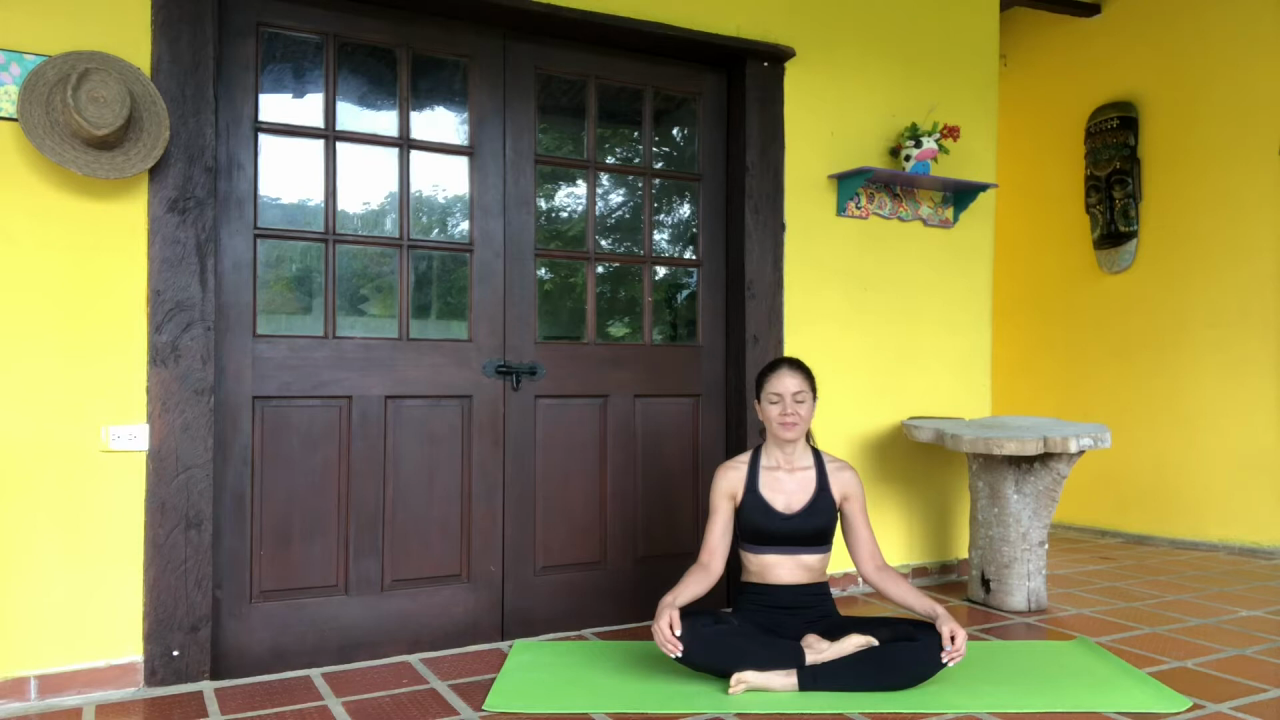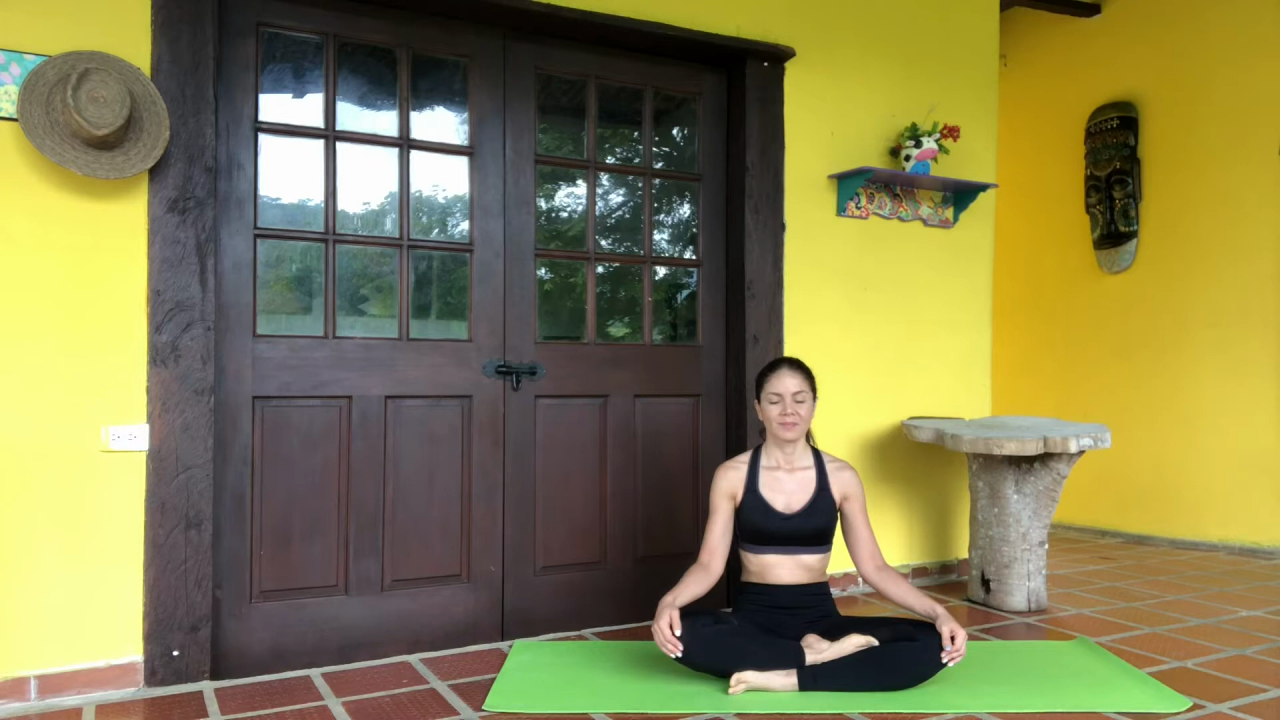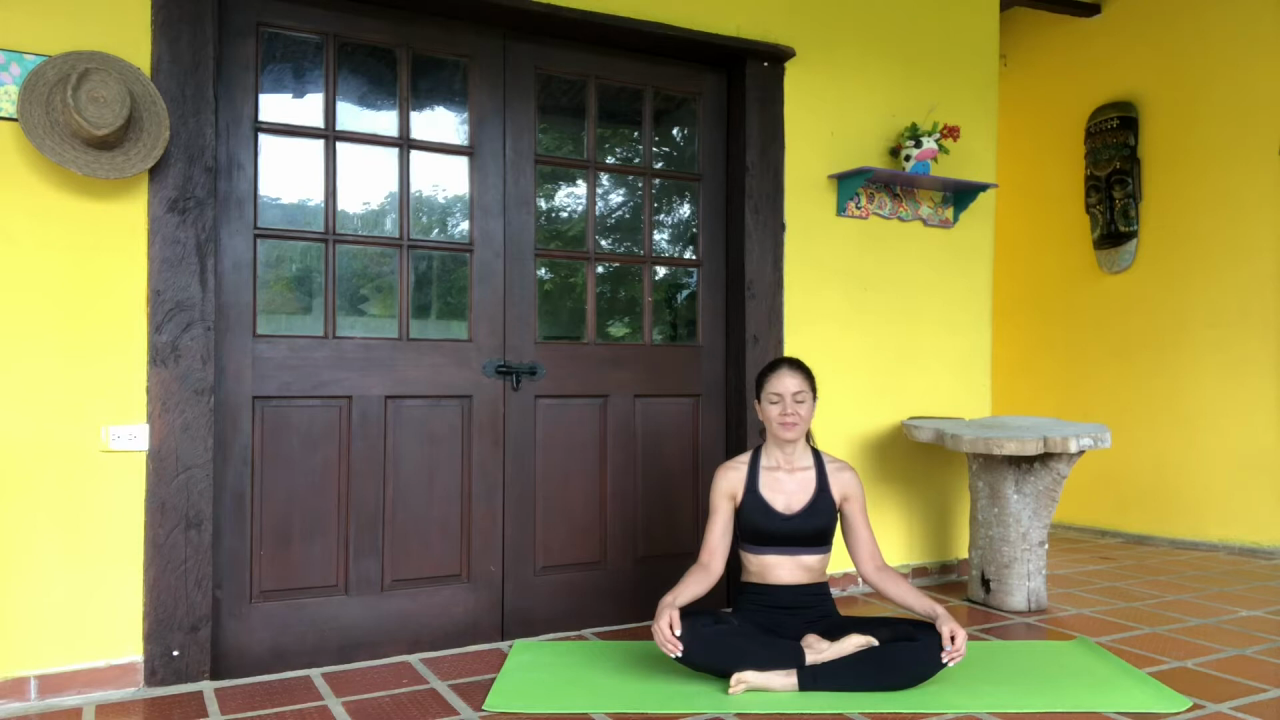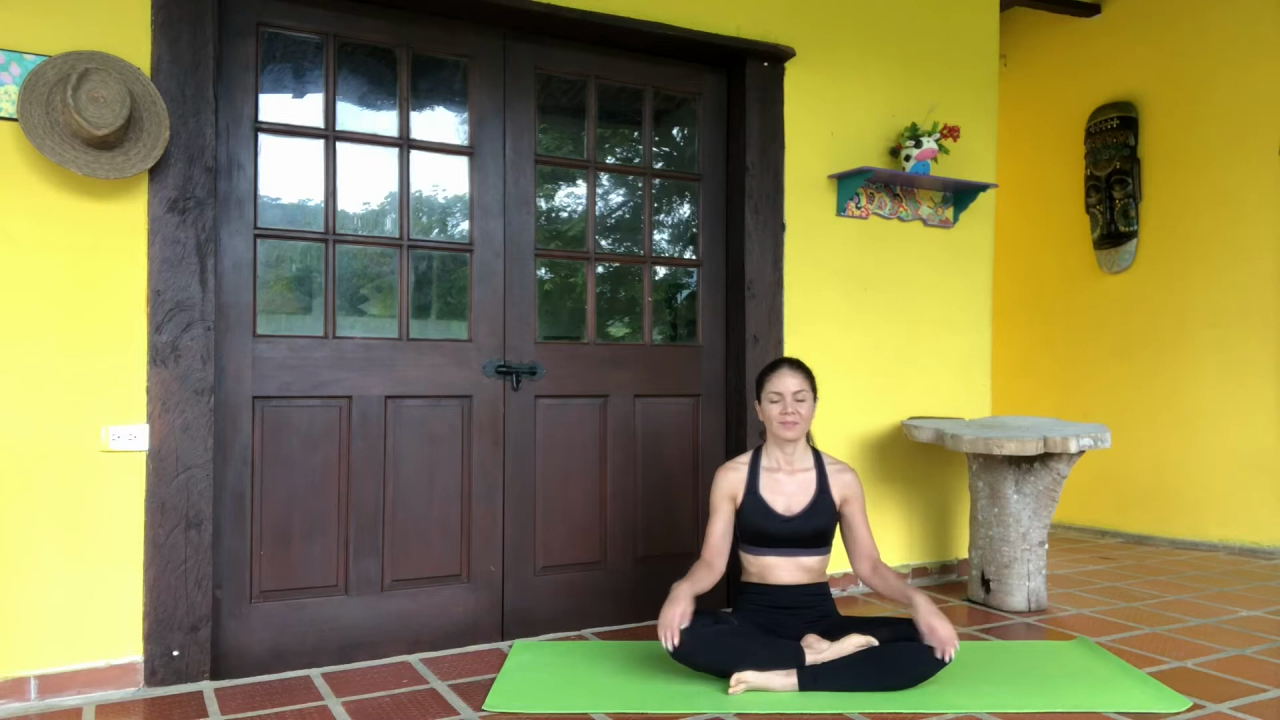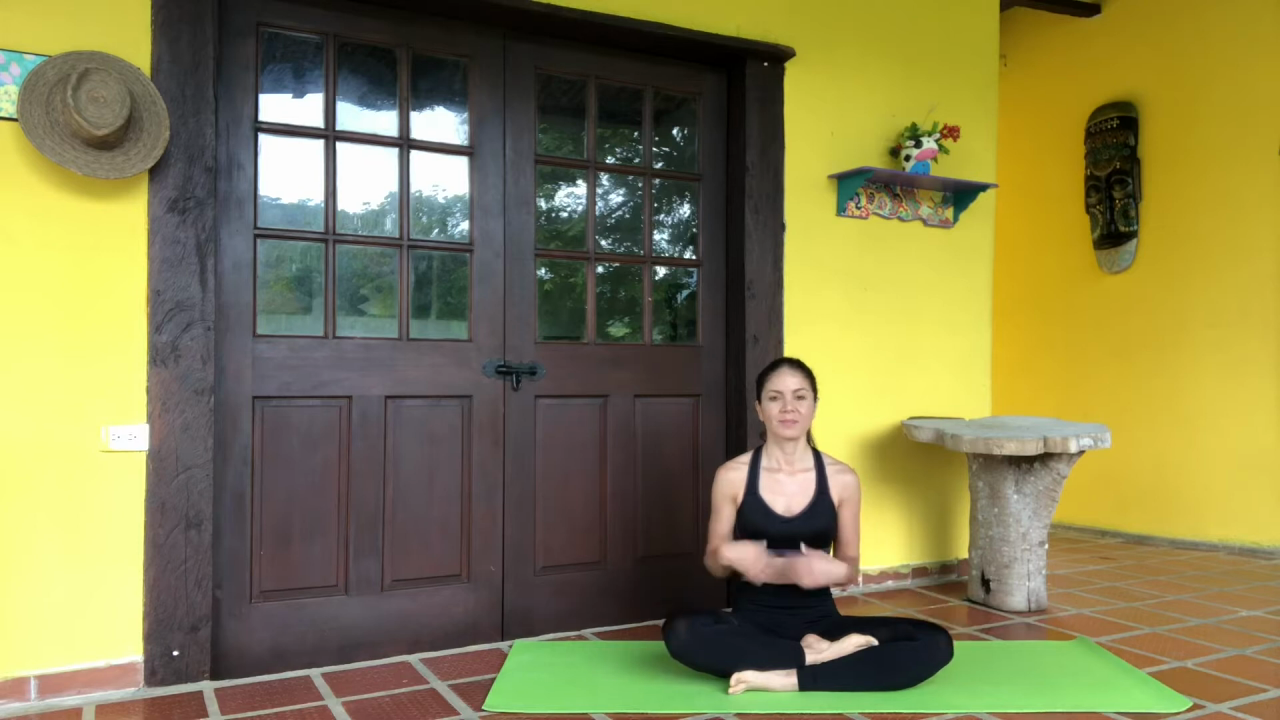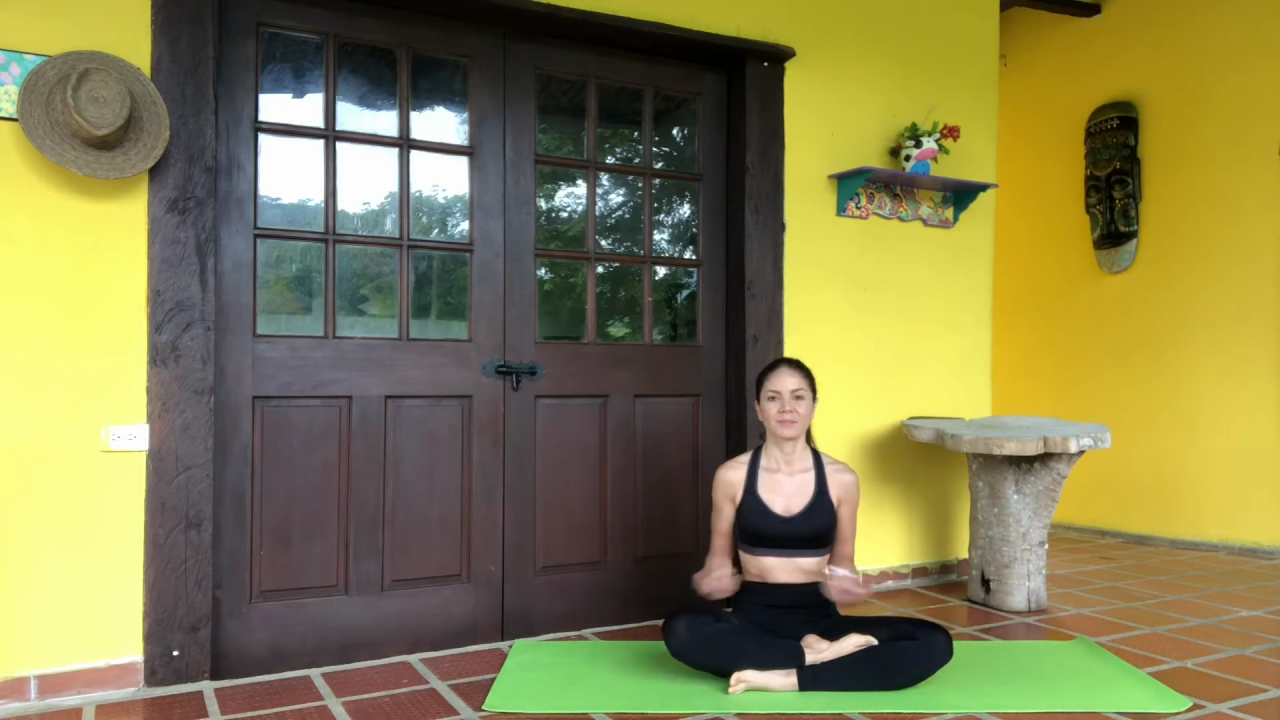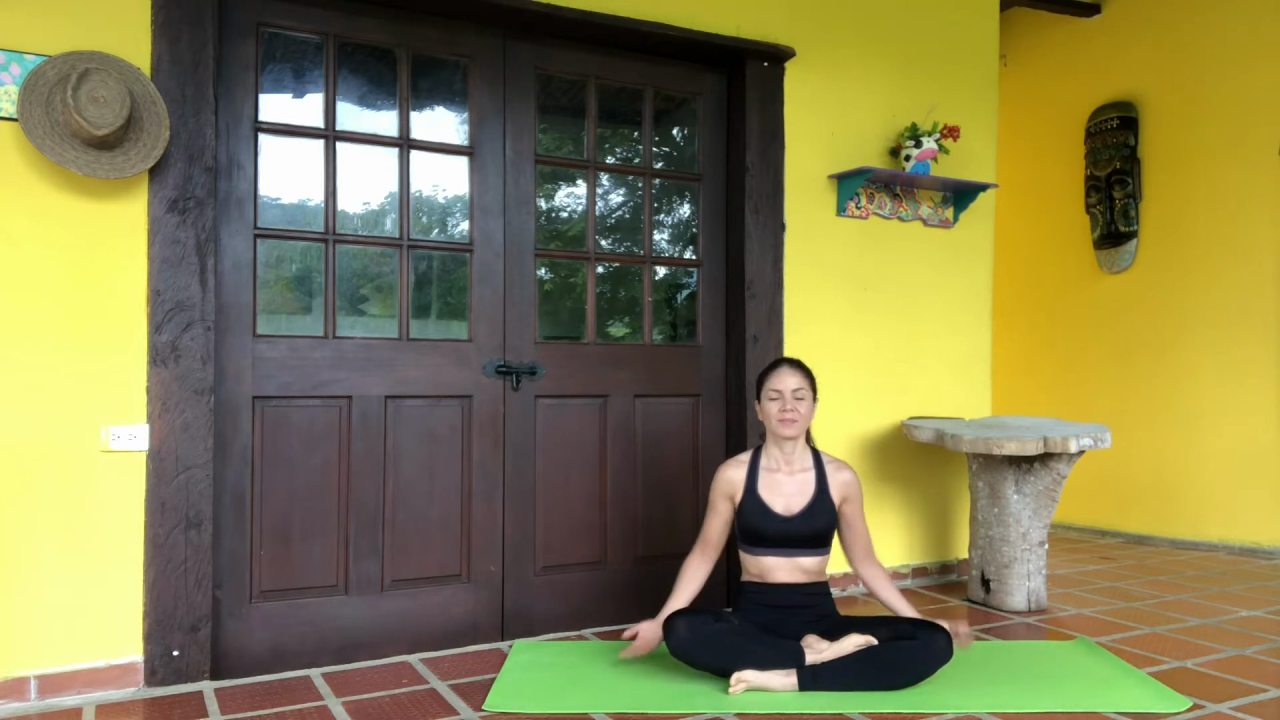
dt=0.3s
person 1, frame 1
left shoulder: (841, 477)
right shoulder: (732, 475)
left elbow: (873, 566)
right elbow: (709, 563)
left wrist: (937, 612)
right wrist: (670, 601)
left hip: (818, 617)
right hip: (754, 617)
left knee: (931, 645)
right knee: (683, 634)
left ankle: (788, 678)
right ankle: (816, 654)
person 1, frame 2
left shoulder: (841, 477)
right shoulder: (732, 475)
left elbow: (873, 566)
right elbow: (710, 563)
left wrist: (938, 612)
right wrist: (670, 601)
left hip: (819, 617)
right hip: (753, 618)
left knee: (931, 645)
right knee: (683, 634)
left ankle: (788, 677)
right ankle: (815, 654)
person 1, frame 3
left shoulder: (841, 477)
right shoulder: (732, 475)
left elbow: (873, 567)
right elbow: (709, 564)
left wrist: (937, 612)
right wrist: (670, 601)
left hip: (818, 618)
right hip: (753, 618)
left knee: (932, 645)
right knee: (685, 634)
left ankle: (788, 678)
right ankle: (816, 655)
person 1, frame 4
left shoulder: (841, 478)
right shoulder: (732, 476)
left elbow: (869, 564)
right elbow: (712, 560)
left wrist: (918, 601)
right wrist: (683, 589)
left hip: (818, 617)
right hip: (753, 617)
left knee: (929, 646)
right knee: (685, 634)
left ankle: (787, 677)
right ankle: (817, 654)
person 1, frame 5
left shoulder: (842, 479)
right shoulder: (733, 475)
left elbow: (850, 563)
right elbow: (714, 558)
left wrist: (836, 571)
right wrist: (729, 557)
left hip: (817, 617)
right hip: (753, 617)
left knee: (936, 645)
right knee: (681, 632)
left ankle: (788, 677)
right ankle: (816, 655)
person 1, frame 6
left shoulder: (841, 479)
right shoulder: (732, 475)
left elbow: (843, 560)
right elbow: (719, 554)
left wrist: (849, 587)
right wrist: (716, 580)
left hip: (818, 617)
right hip: (753, 617)
left knee: (935, 643)
right knee: (682, 630)
left ankle: (787, 676)
right ankle: (817, 654)
person 1, frame 7
left shoulder: (840, 477)
right shoulder: (734, 475)
left elbow: (863, 560)
right elbow: (705, 552)
left wrist: (913, 616)
right wrist: (661, 620)
left hip: (818, 615)
right hip: (753, 615)
left knee: (934, 643)
right knee: (683, 631)
left ankle: (786, 676)
right ankle: (816, 655)
